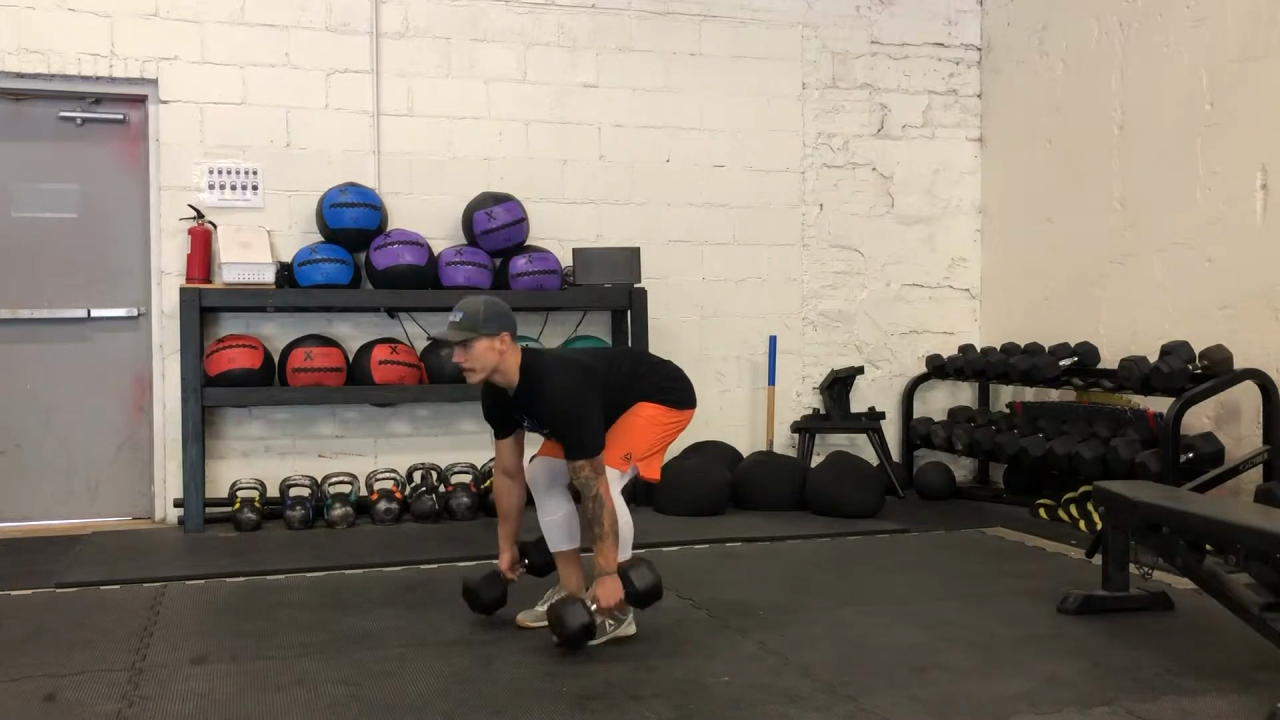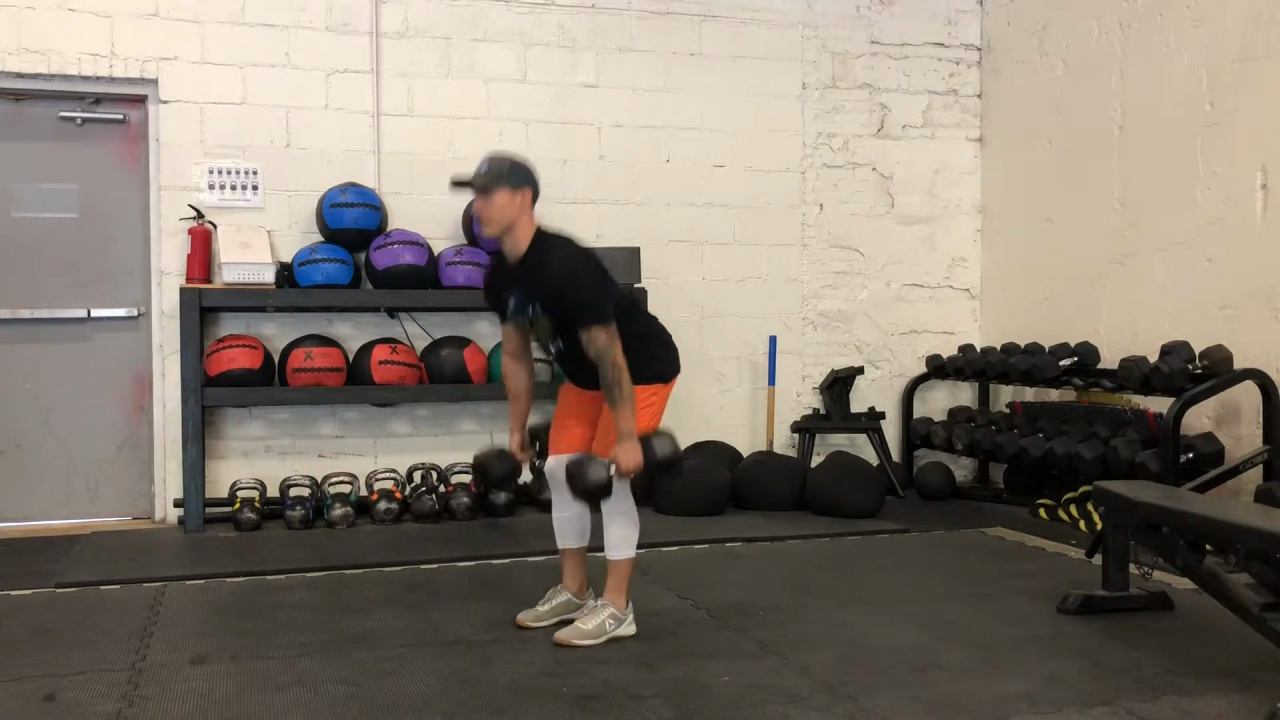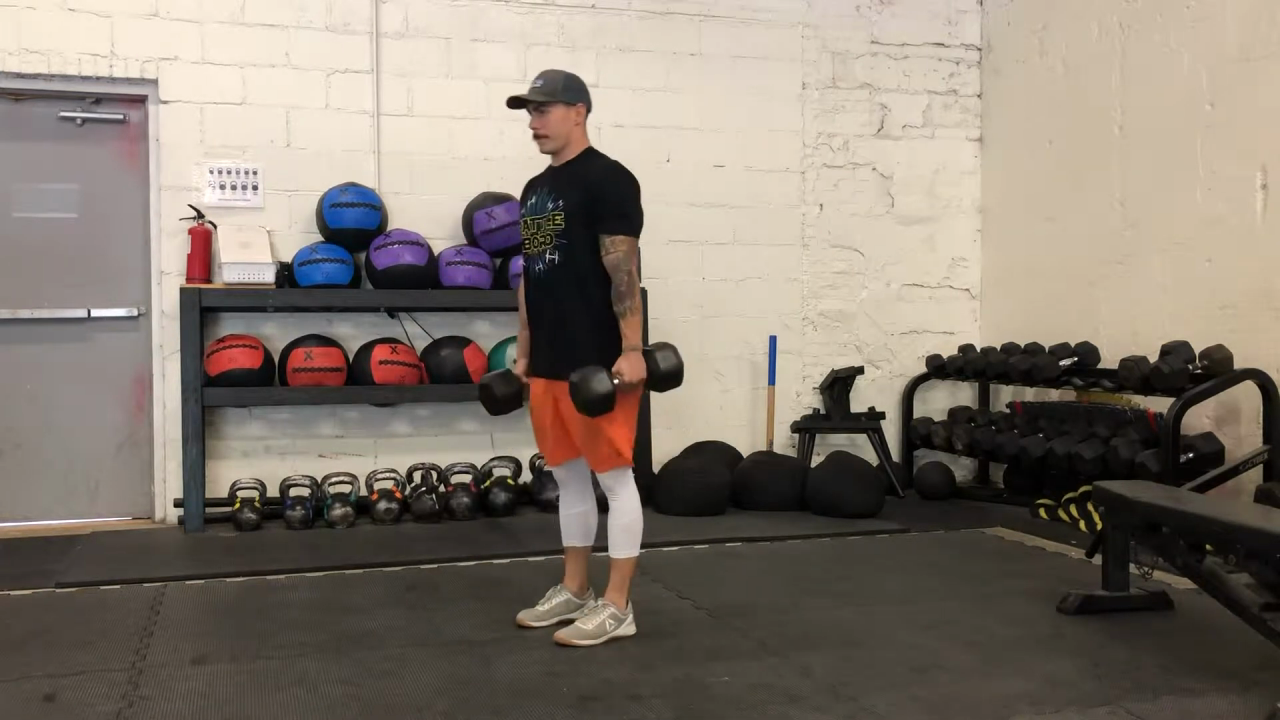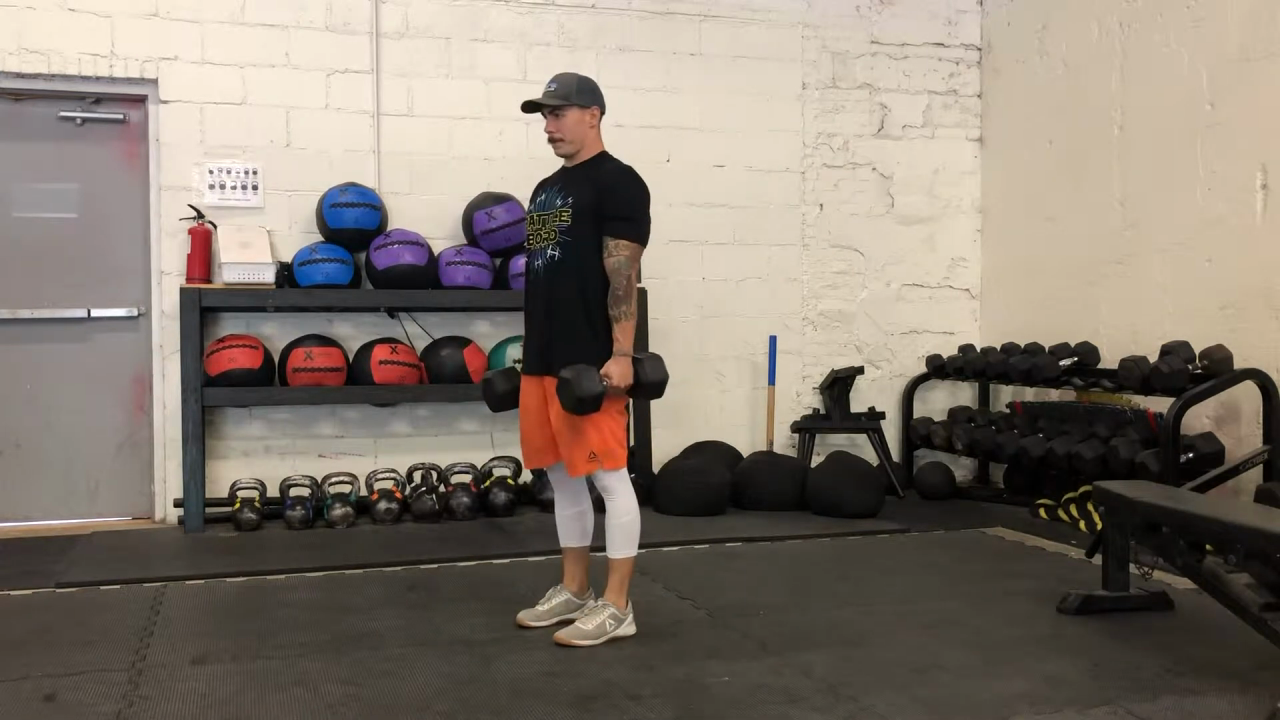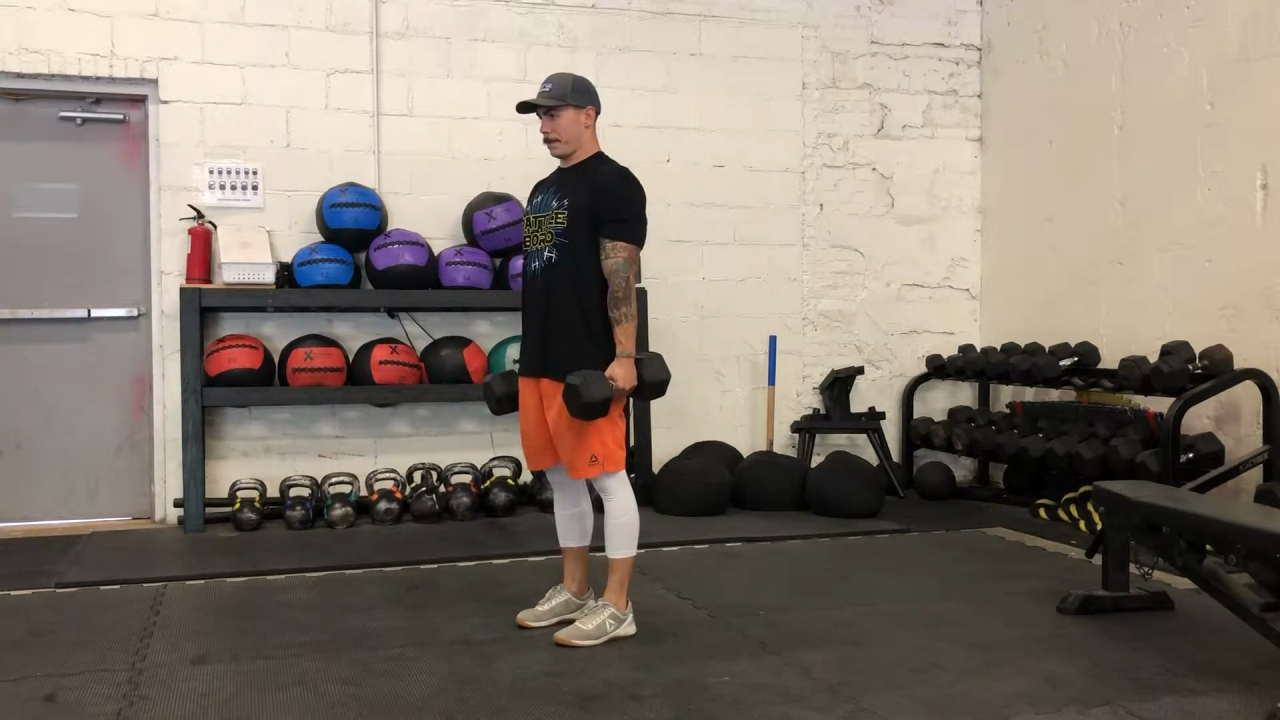
dt=0.4s
person 1, frame 1
left shoulder: (560, 390)
right shoulder: (497, 394)
left elbow: (594, 490)
right elbow: (508, 474)
left wrist: (608, 574)
right wrist: (507, 547)
left hip: (661, 398)
right hip: (610, 399)
left knee: (605, 477)
right knee: (542, 474)
left ankle: (615, 611)
right ankle: (571, 590)
person 1, frame 2
left shoulder: (566, 266)
right shoulder: (500, 274)
left elbow: (609, 354)
right elbow: (515, 355)
left wrist: (627, 438)
right wrist: (518, 430)
left hip: (644, 366)
right hip: (584, 369)
left knee: (606, 471)
right knee: (560, 469)
left ankle: (616, 607)
right ankle: (574, 591)
person 1, frame 3
left shoulder: (606, 179)
right shoulder: (535, 189)
left elbow: (623, 268)
left wrist: (631, 351)
right wrist: (524, 354)
left hip: (599, 362)
right hip: (552, 363)
left knee: (613, 476)
right knee: (568, 476)
left ankle: (617, 607)
right ankle: (574, 590)
person 1, frame 4
left shoulder: (617, 182)
right shoulder: (547, 188)
left elbow: (622, 274)
left wrist: (622, 354)
right wrist: (530, 356)
left hip: (589, 362)
right hip: (542, 361)
left knee: (608, 476)
right knee: (562, 477)
left ankle: (616, 606)
right ankle: (574, 591)
person 1, frame 5
left shoulder: (612, 184)
right shoulder: (544, 190)
left elbow: (621, 276)
left wrist: (624, 355)
right wrist: (530, 356)
left hip: (587, 364)
right hip: (540, 362)
left knee: (607, 477)
right knee: (562, 477)
left ankle: (616, 606)
right ankle: (573, 591)
